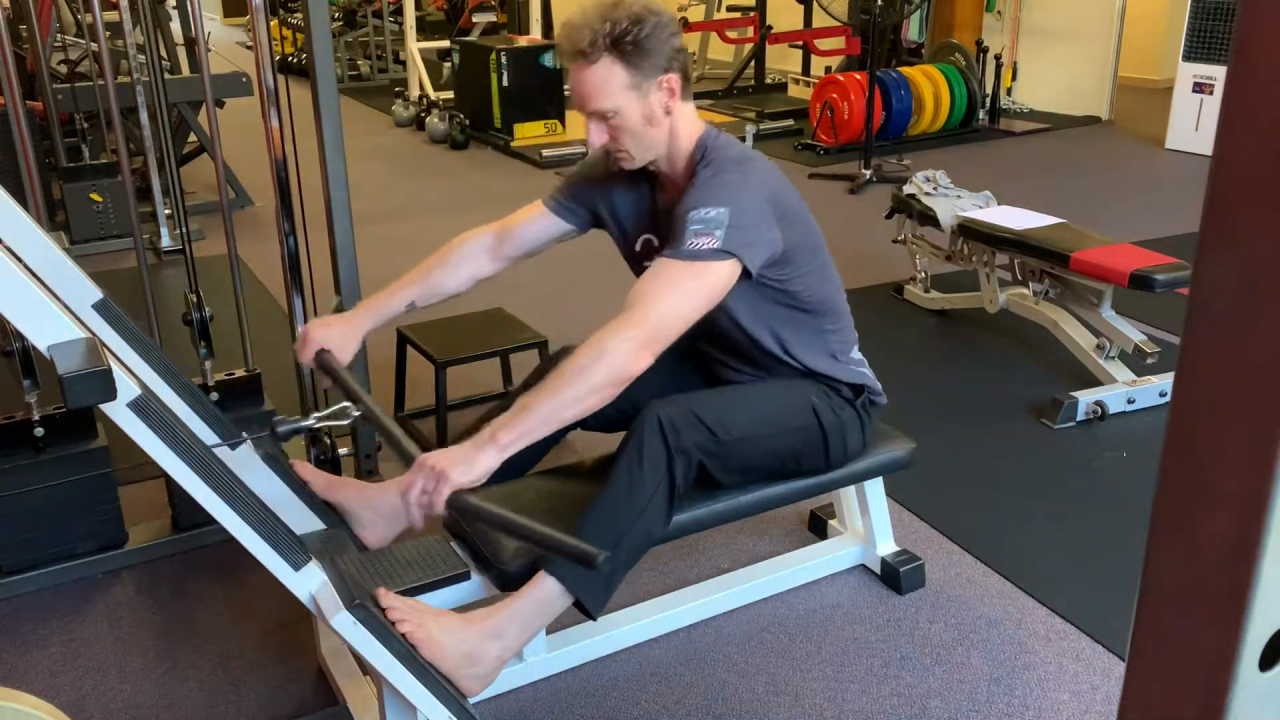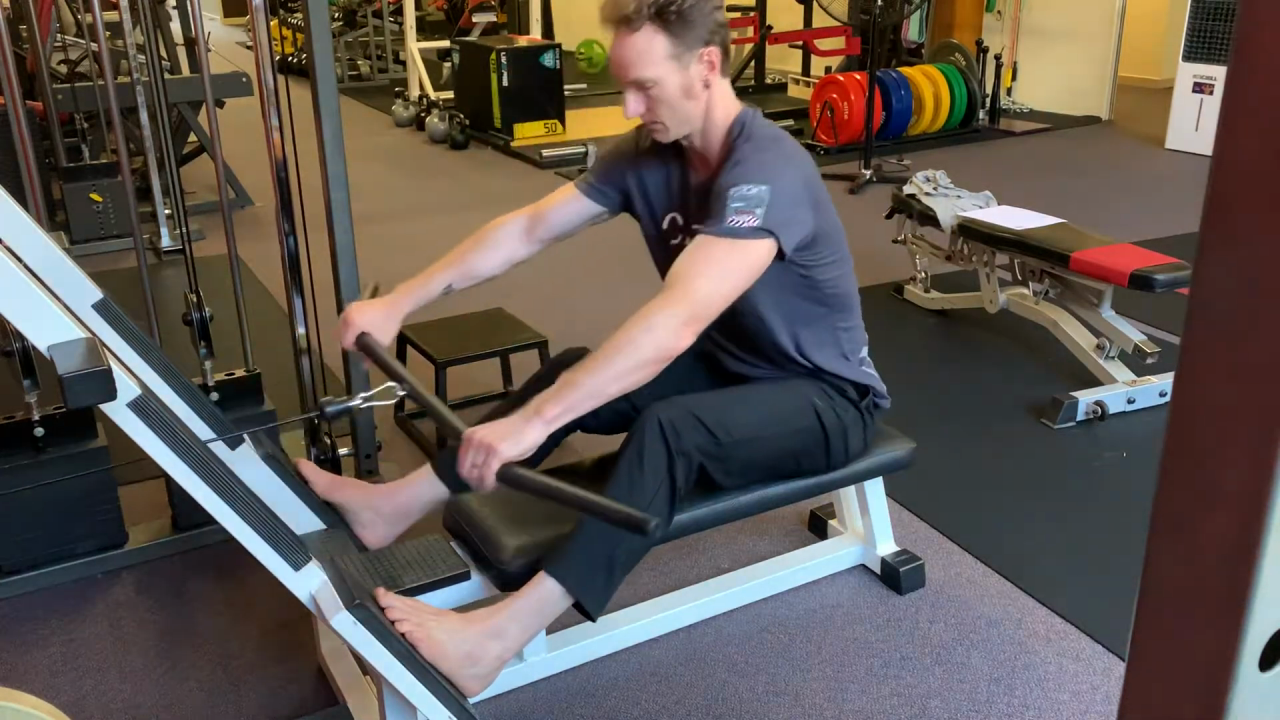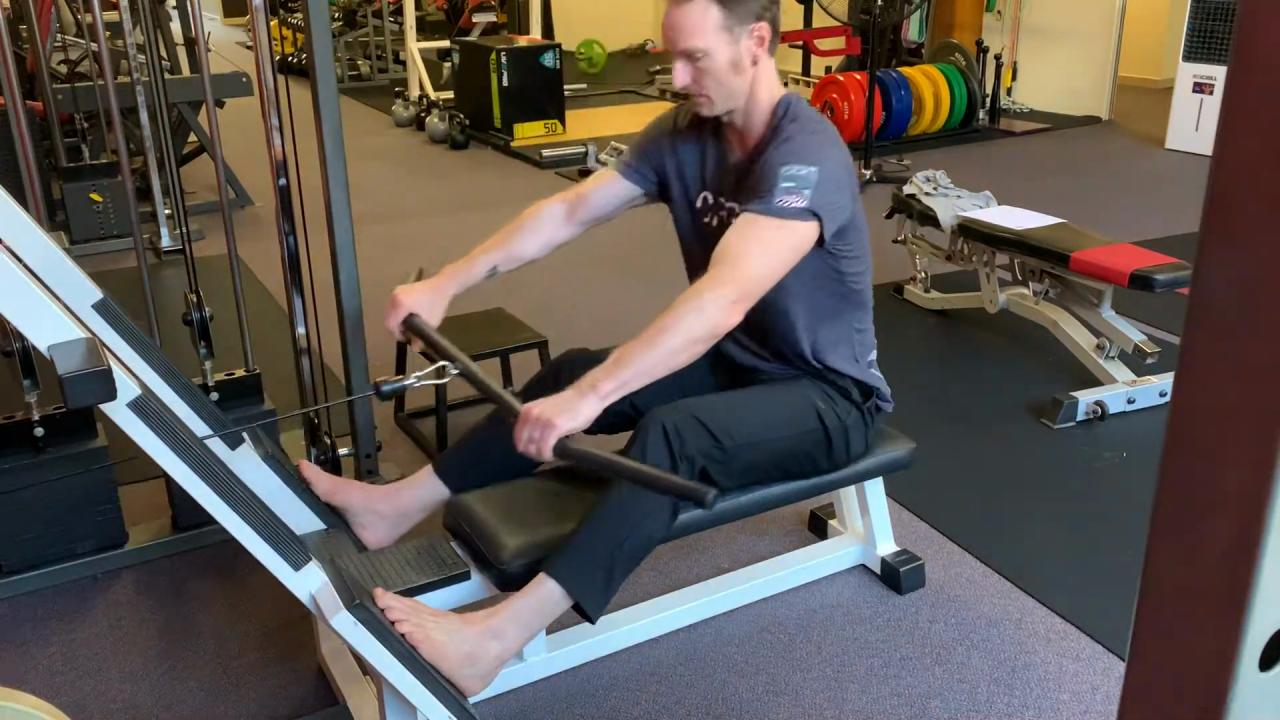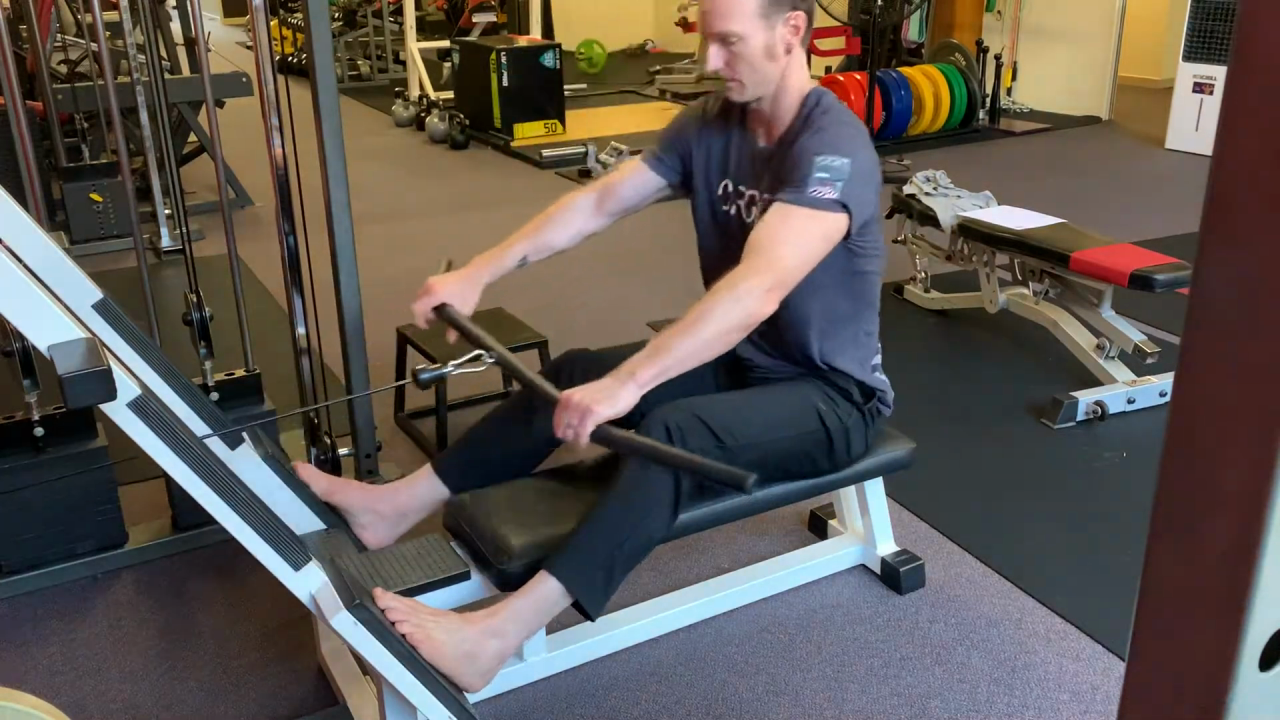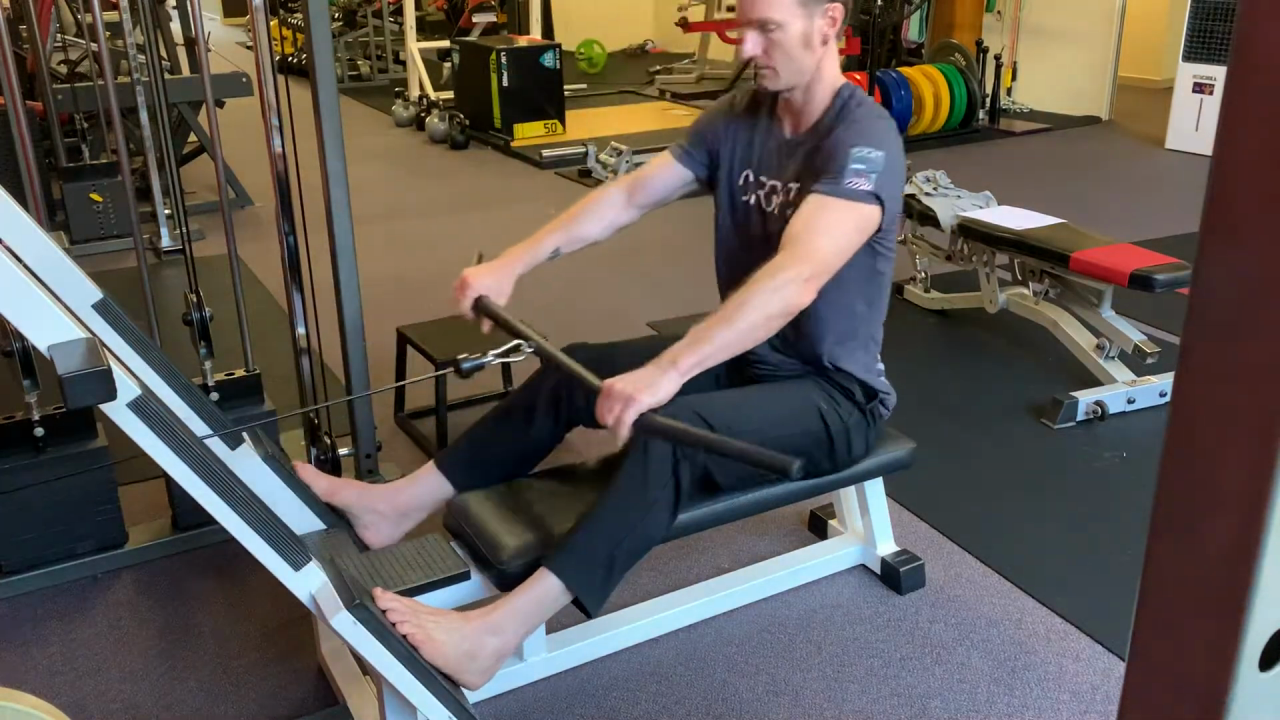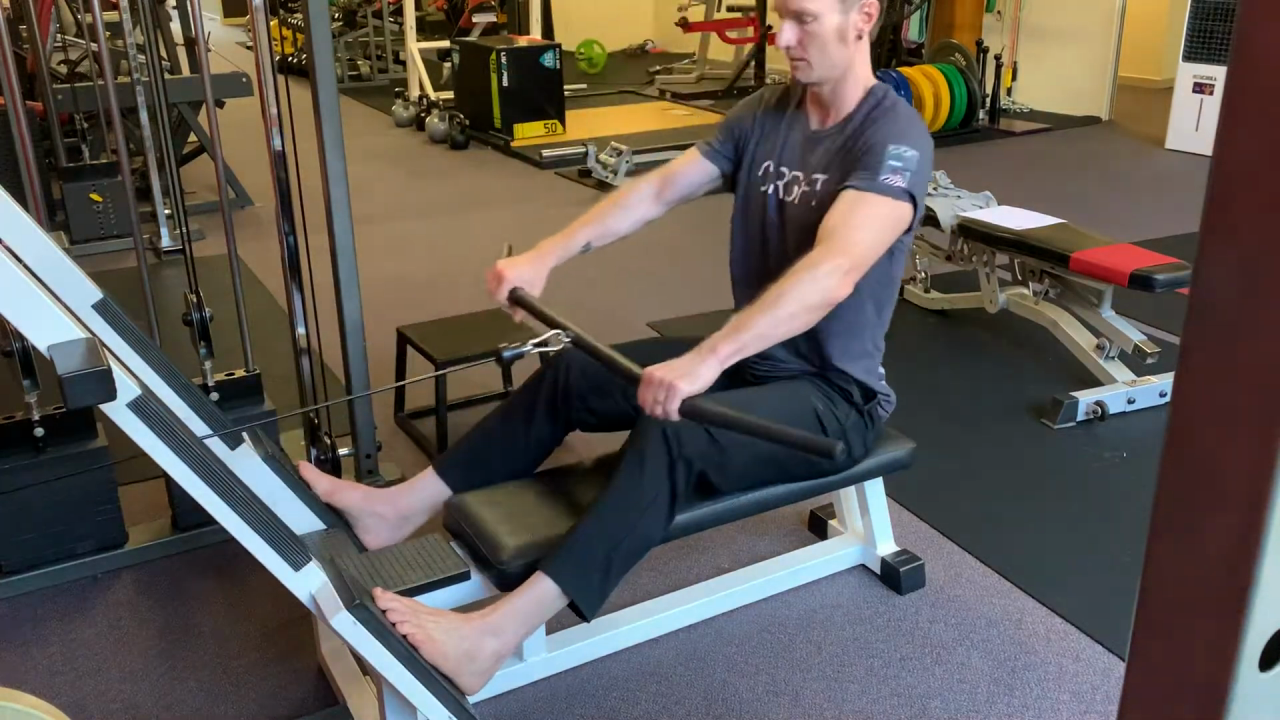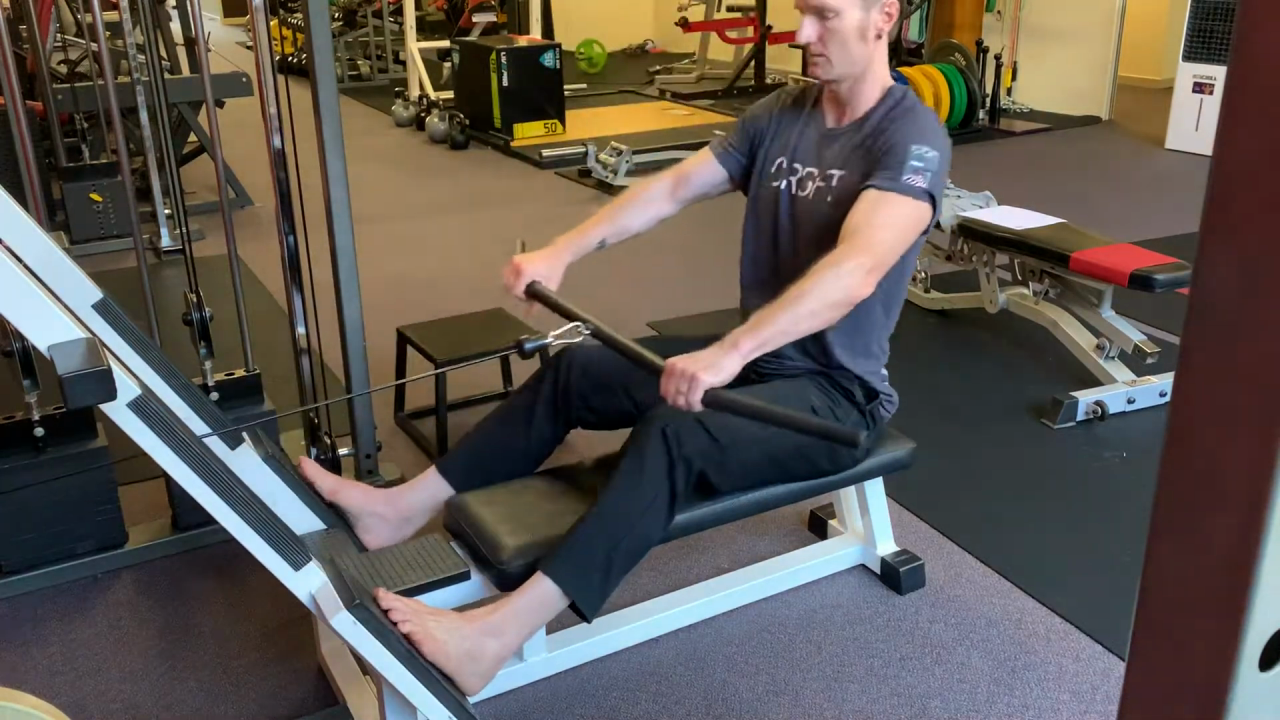
dt=0.1s
person 1, frame 1
left shoulder: (732, 191)
right shoulder: (621, 171)
left elbow: (633, 344)
right elbow: (494, 245)
left wrist: (483, 451)
right wrist: (359, 319)
left hip: (823, 399)
right hip: (725, 365)
left knee: (669, 425)
right knee: (569, 378)
left ankle: (497, 636)
right ankle: (395, 503)
person 1, frame 2
left shoulder: (762, 172)
right shoulder: (654, 147)
left elbow: (673, 321)
right elbow: (530, 225)
left wrist: (528, 424)
right wrist: (404, 299)
left hip: (826, 395)
right hip: (728, 363)
left knee: (670, 429)
right knee: (573, 374)
left ankle: (499, 635)
right ankle: (396, 504)
person 1, frame 3
left shoulder: (805, 154)
right shoulder: (687, 132)
left elbow: (722, 298)
right elbow: (568, 212)
left wrist: (584, 402)
right wrist: (447, 282)
left hip: (830, 396)
right hip: (736, 363)
left knee: (673, 433)
right knee: (575, 373)
left ankle: (498, 635)
right ankle: (396, 505)
person 1, frame 4
left shoulder: (829, 144)
right shoulder: (713, 122)
left elbow: (755, 290)
right elbow: (601, 201)
left wrist: (626, 388)
right wrist: (483, 272)
left hip: (831, 395)
right hip: (739, 360)
left knee: (671, 430)
right knee: (569, 375)
left ankle: (498, 635)
right ankle: (397, 505)
person 1, frame 5
left shoulder: (862, 139)
right shoulder: (740, 116)
left elbow: (794, 280)
right elbow: (629, 195)
left wrist: (663, 375)
right wrist: (510, 265)
left hip: (833, 395)
right hip: (745, 359)
left knee: (675, 429)
right knee: (573, 372)
left ankle: (496, 633)
right ankle: (399, 504)
person 1, frame 6
left shoulder: (891, 137)
right shoulder: (765, 114)
left elbow: (829, 274)
right elbow: (657, 190)
left wrist: (704, 363)
right wrist: (545, 257)
left hip: (835, 396)
right hip: (754, 358)
left knee: (672, 435)
right knee: (571, 372)
left ankle: (495, 635)
right ankle: (401, 507)
person 1, frame 7
left shoulder: (910, 136)
right shoulder: (781, 114)
left elbow: (854, 271)
right elbow: (673, 188)
left wrist: (726, 355)
right wrist: (561, 253)
left hip: (838, 394)
right hip: (763, 356)
left knee: (674, 431)
right knee: (575, 370)
left ankle: (498, 634)
right ankle: (402, 506)
